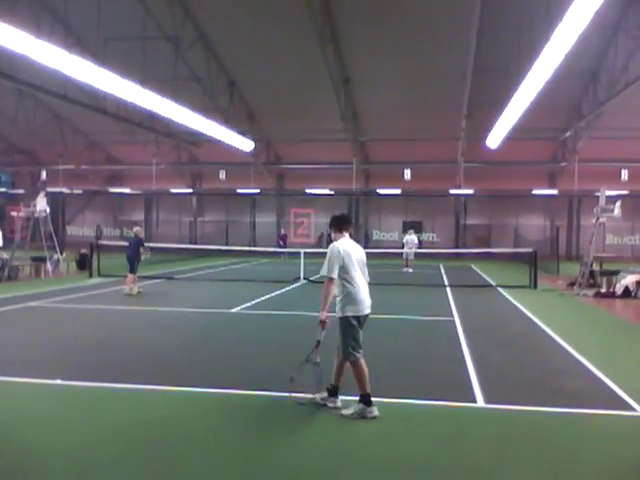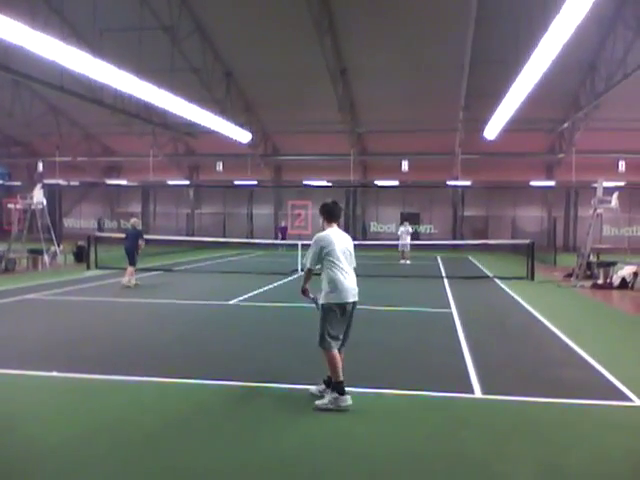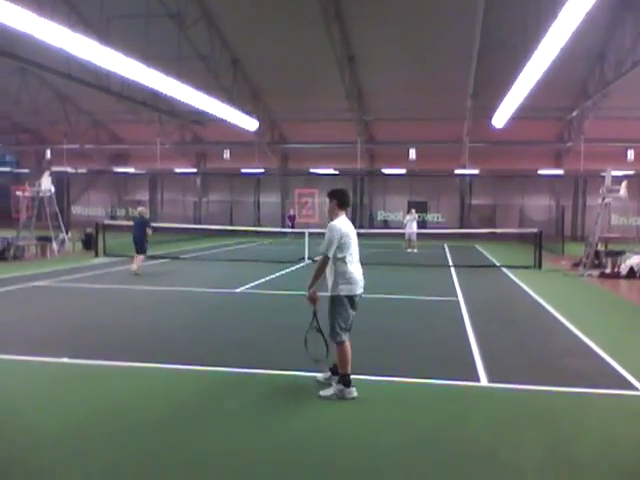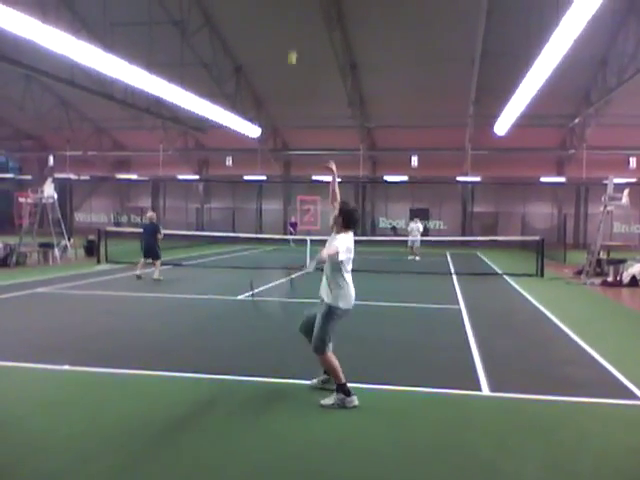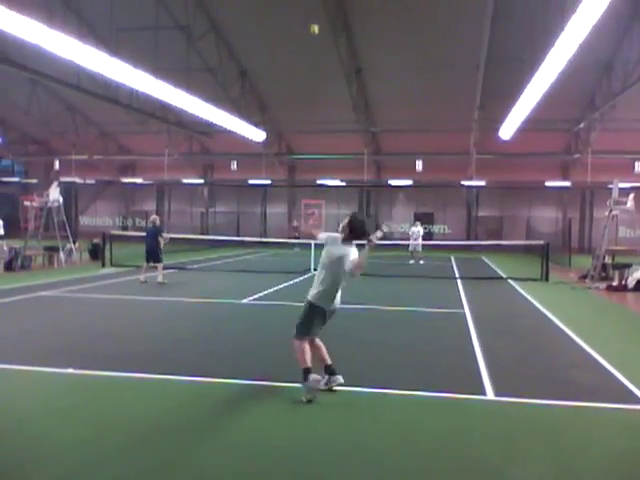
dt=0.5s
person 1, frame 1
left shoulder: (336, 247)
right shoulder: (358, 248)
left elbow: (330, 281)
left wrist: (324, 310)
left hip: (350, 307)
right hip: (361, 304)
left knee: (354, 355)
right knee: (344, 350)
left ankle: (367, 404)
right ankle: (332, 394)
person 1, frame 2
left shoulder: (321, 238)
right shoulder: (347, 238)
left elbow: (309, 267)
left wrist: (304, 285)
left hip: (334, 296)
right hip: (351, 294)
left knee: (329, 344)
right knee: (338, 343)
left ankle: (340, 394)
right ankle: (330, 384)
person 1, frame 3
left shoulder: (335, 226)
right shoulder: (347, 225)
left elbow: (325, 259)
left wrist: (312, 287)
right wrist: (327, 281)
left hip: (343, 287)
right hip: (354, 284)
left knee: (339, 335)
right knee: (342, 333)
left ankle: (346, 385)
right ankle: (337, 372)
person 1, frame 4
left shoulder: (343, 240)
right shoulder: (342, 233)
left elbow: (335, 249)
right elbow: (335, 200)
left wrist: (324, 255)
right wrist: (334, 176)
left hip: (337, 301)
right hip: (330, 299)
left knee: (321, 347)
right knee: (308, 329)
left ankle: (345, 394)
right ankle: (329, 376)
person 1, frame 5
left shoulder: (349, 253)
right shoulder: (335, 239)
left elbow: (357, 268)
right elbow: (317, 235)
left wrist: (370, 245)
left hip: (321, 300)
right hip: (317, 296)
left knee: (301, 337)
right knee: (312, 337)
left ankle: (309, 378)
right ankle: (332, 374)
